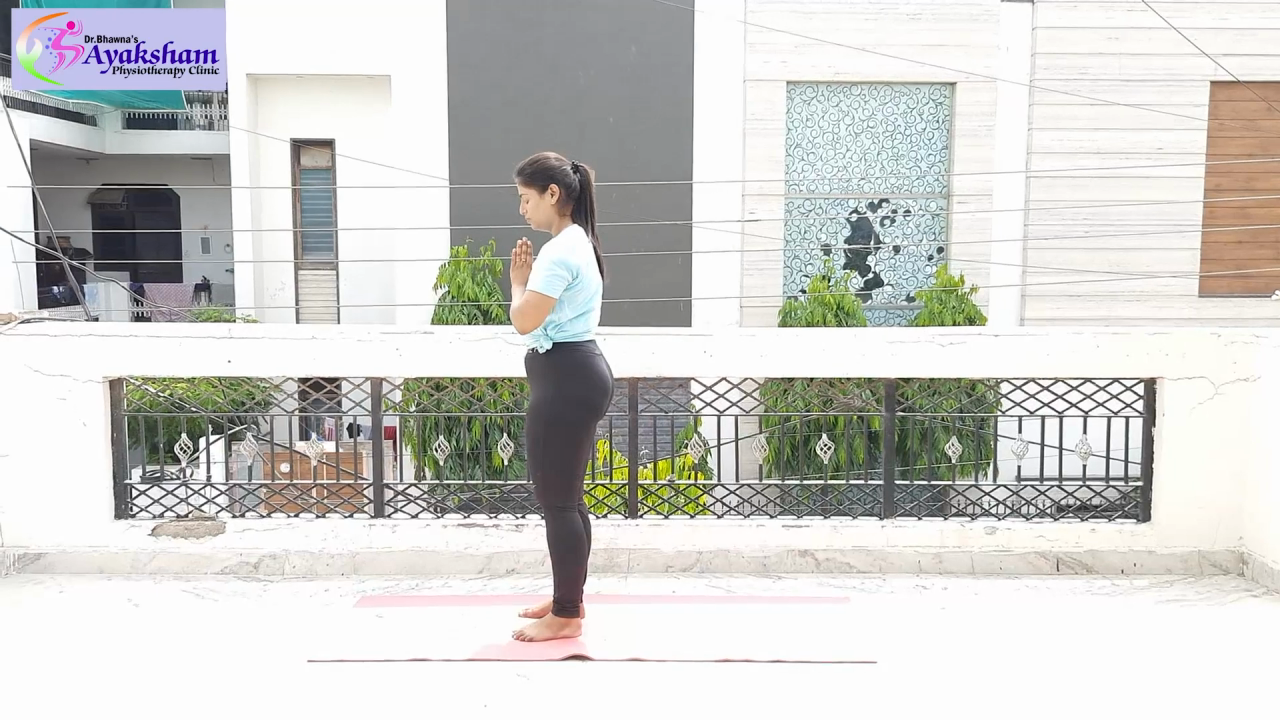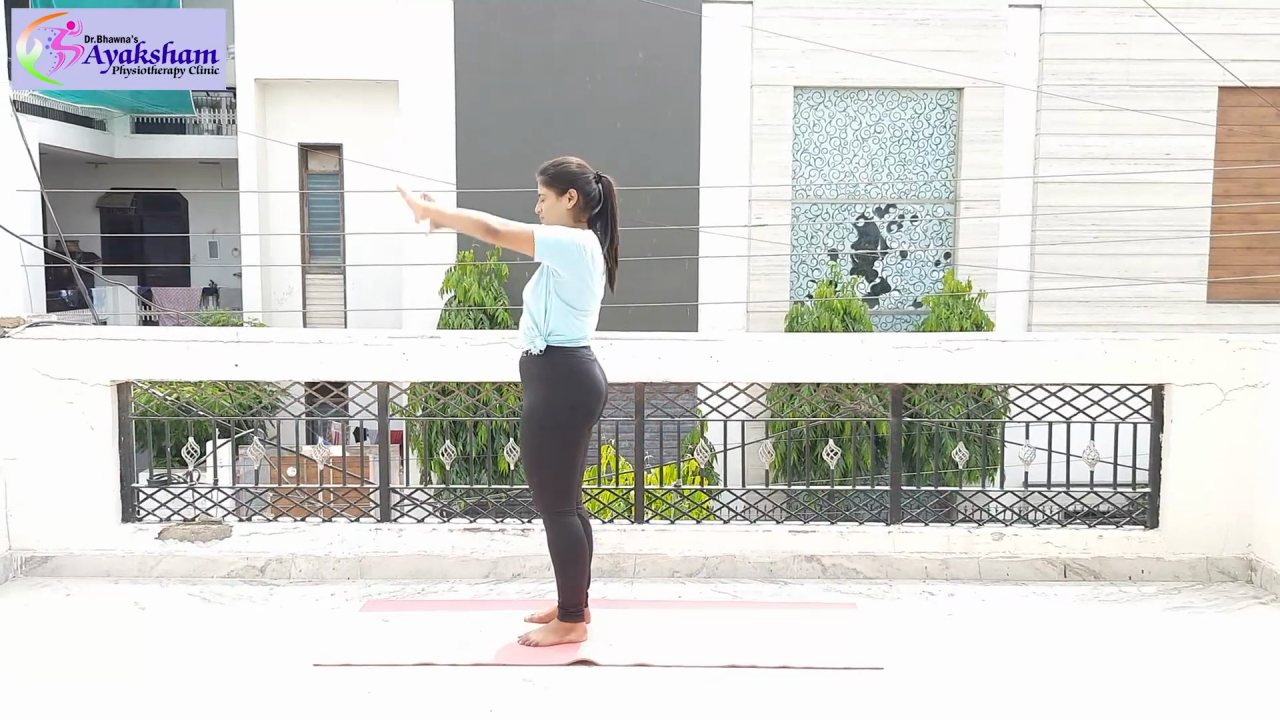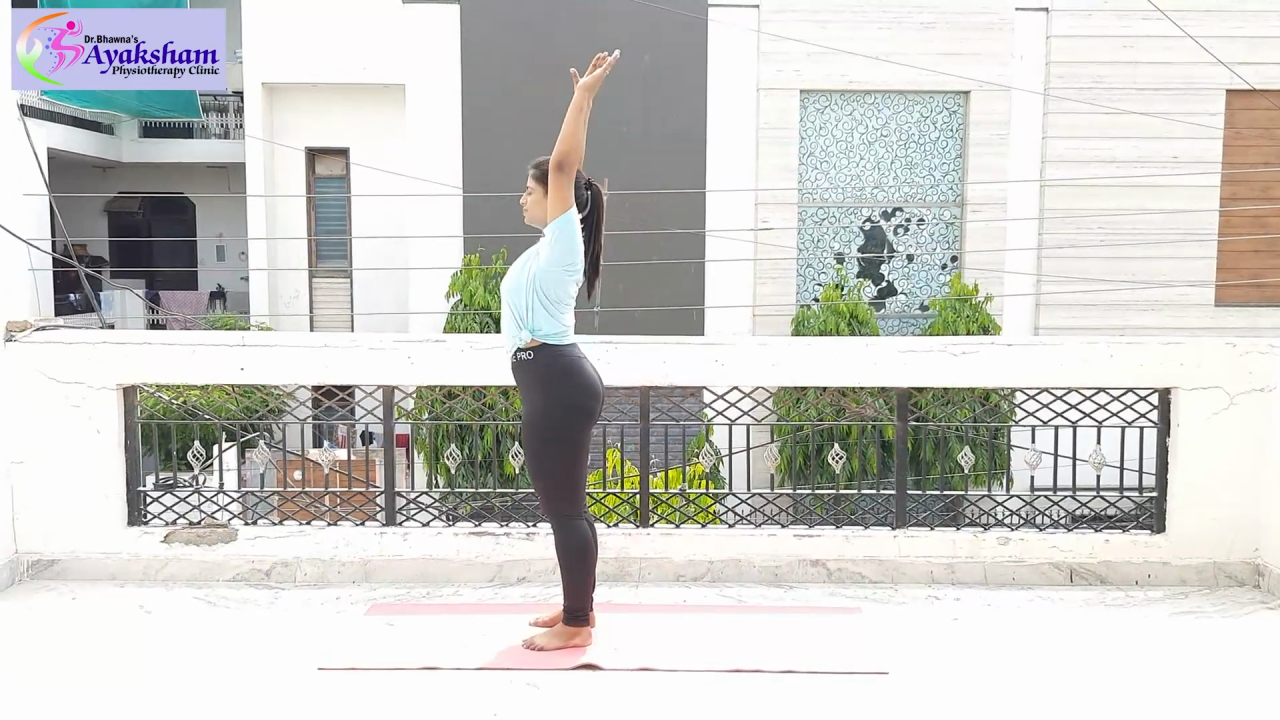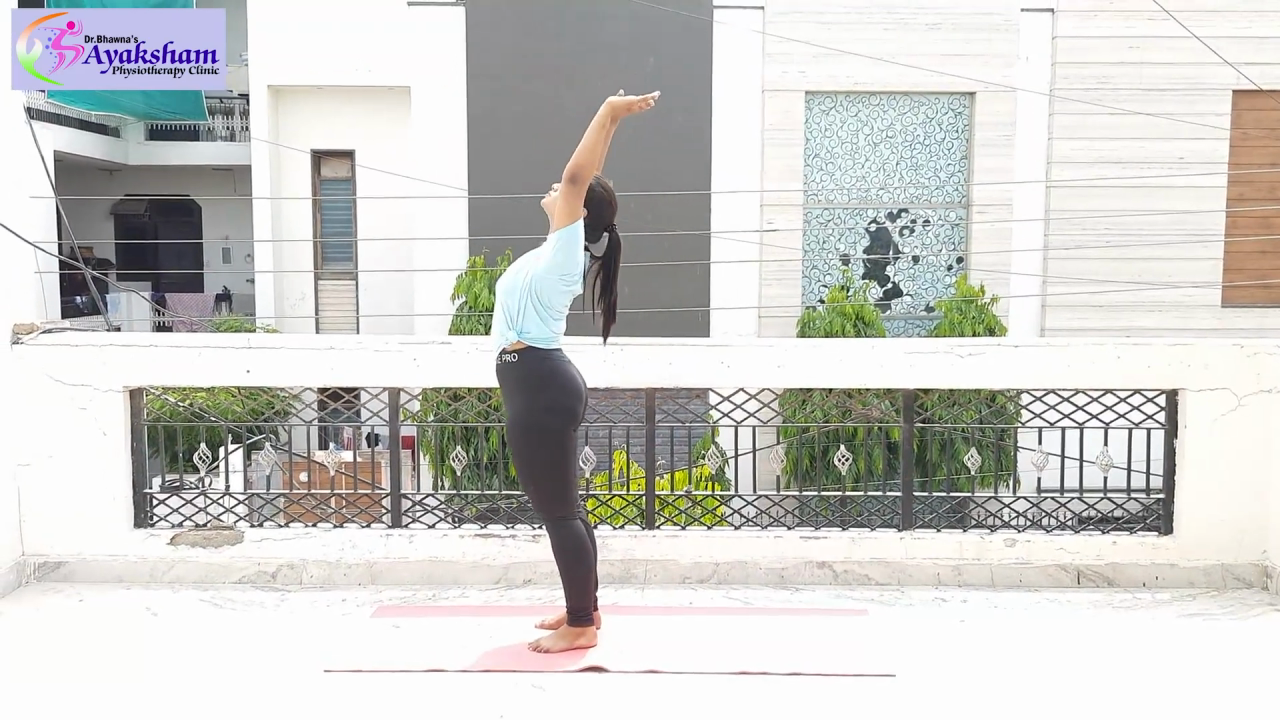
dt=0.7s
person 1, frame 1
left shoulder: (559, 251)
right shoulder: (575, 243)
left elbow: (524, 321)
left wrist: (517, 282)
right wrist: (529, 278)
left hip: (564, 379)
right hip: (577, 374)
left knee: (555, 500)
right knee: (566, 497)
left ankle: (565, 615)
right ankle: (569, 599)
person 1, frame 2
left shoulder: (572, 244)
right shoulder: (579, 244)
left elbow: (496, 231)
right elbow: (506, 233)
left wrist: (436, 213)
right wrist: (446, 214)
left hip: (561, 383)
right hip: (567, 376)
left knee: (555, 504)
right knee: (564, 501)
left ankle: (569, 622)
right ankle: (575, 605)
person 1, frame 3
left shoulder: (563, 240)
right shoulder: (552, 244)
left elbow: (564, 167)
right elbow: (561, 170)
left wrist: (583, 96)
right wrist: (581, 96)
left hip: (556, 383)
right hip: (553, 382)
left knee: (563, 507)
right knee: (565, 505)
left ankle: (577, 625)
right ankle: (577, 608)
person 1, frame 4
left shoulder: (567, 249)
right shoulder: (557, 249)
left elbow: (575, 178)
right elbow: (580, 179)
left wrist: (608, 114)
right wrist: (609, 117)
left hip: (538, 385)
right hip: (538, 384)
left knee: (556, 510)
right knee: (560, 506)
left ankle: (579, 626)
right ankle: (584, 608)
